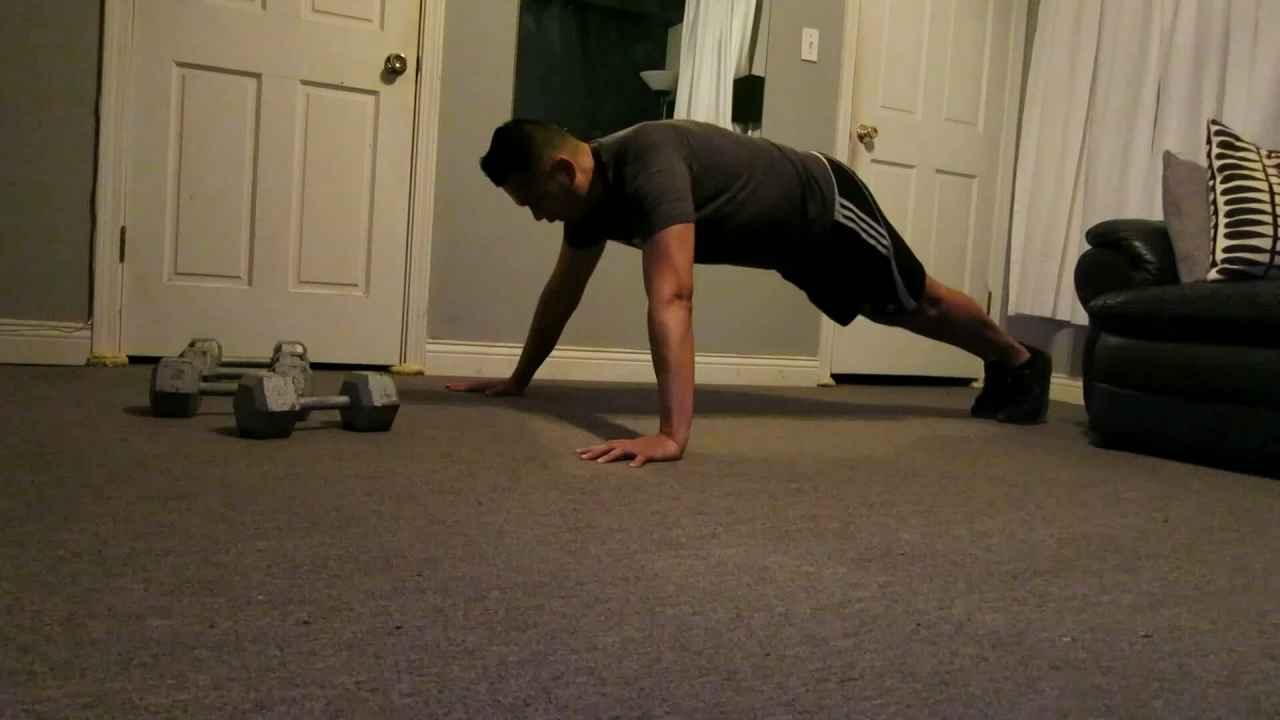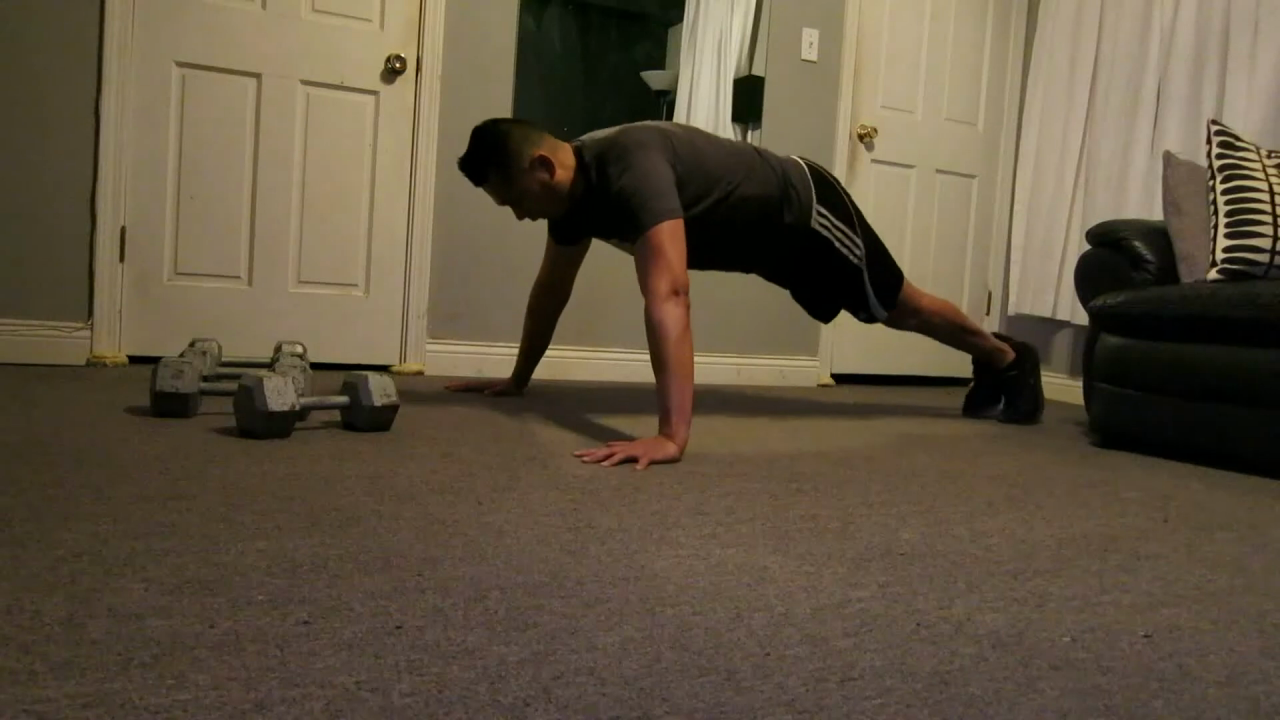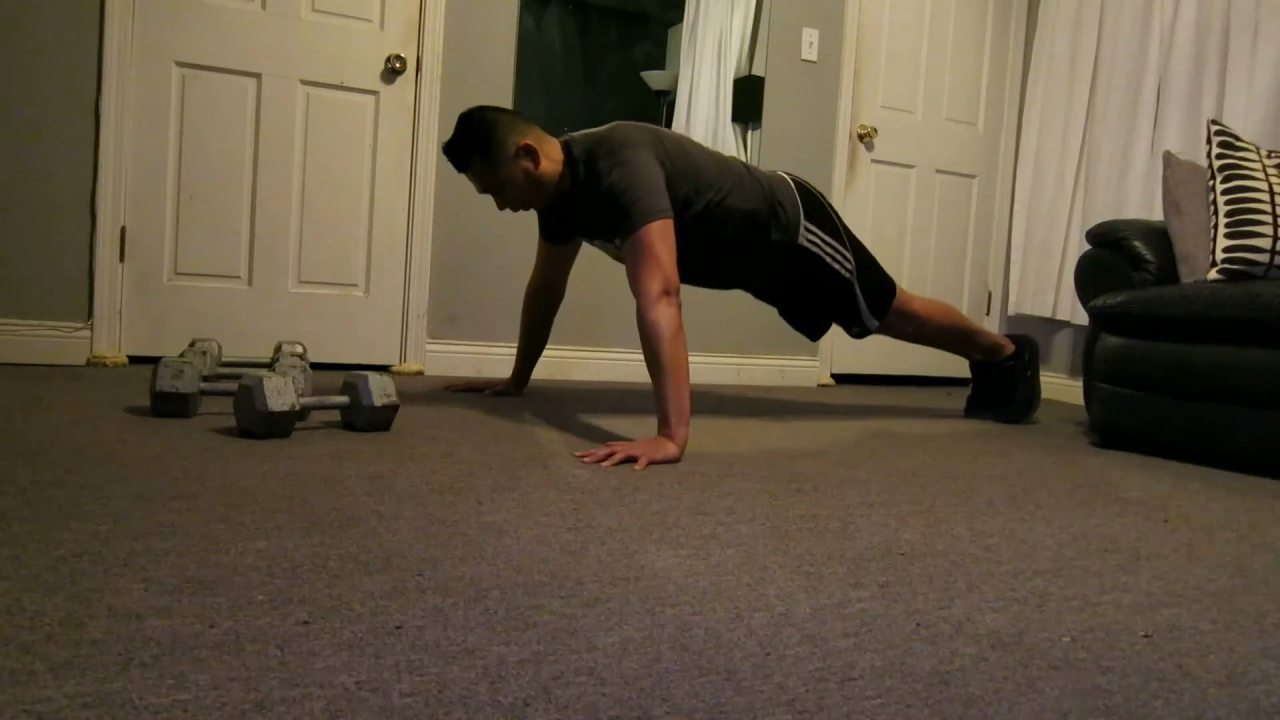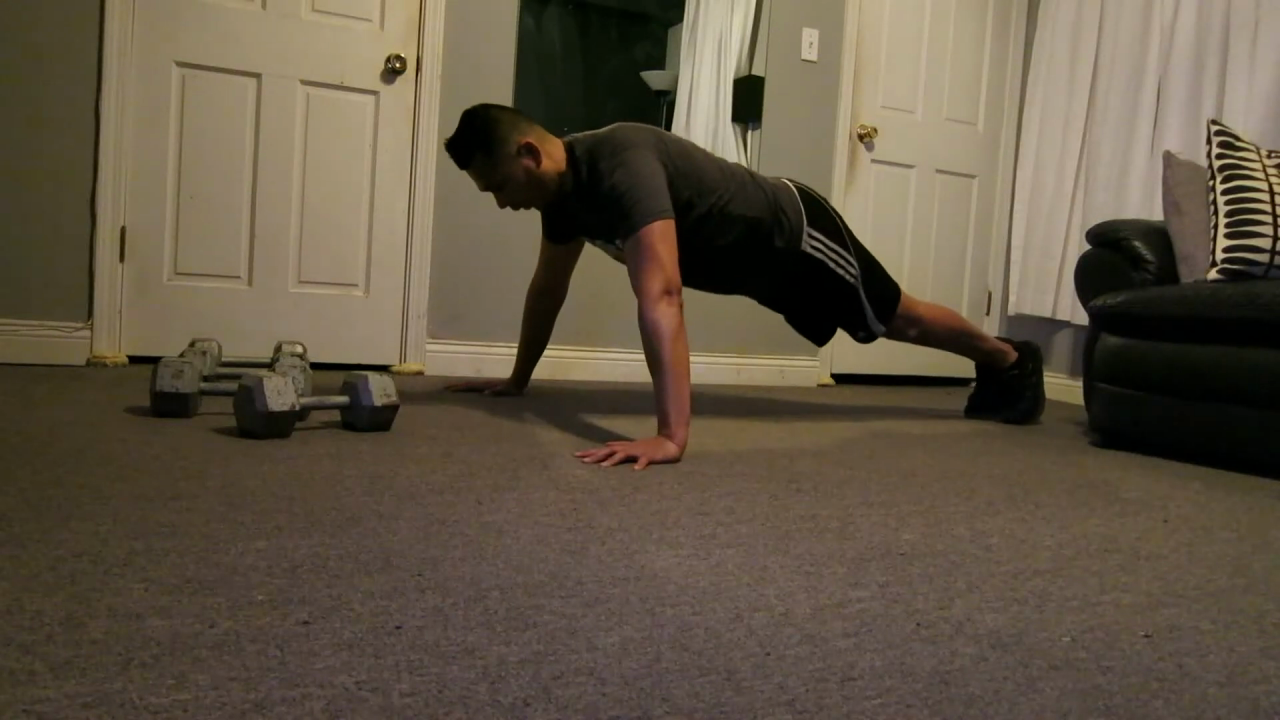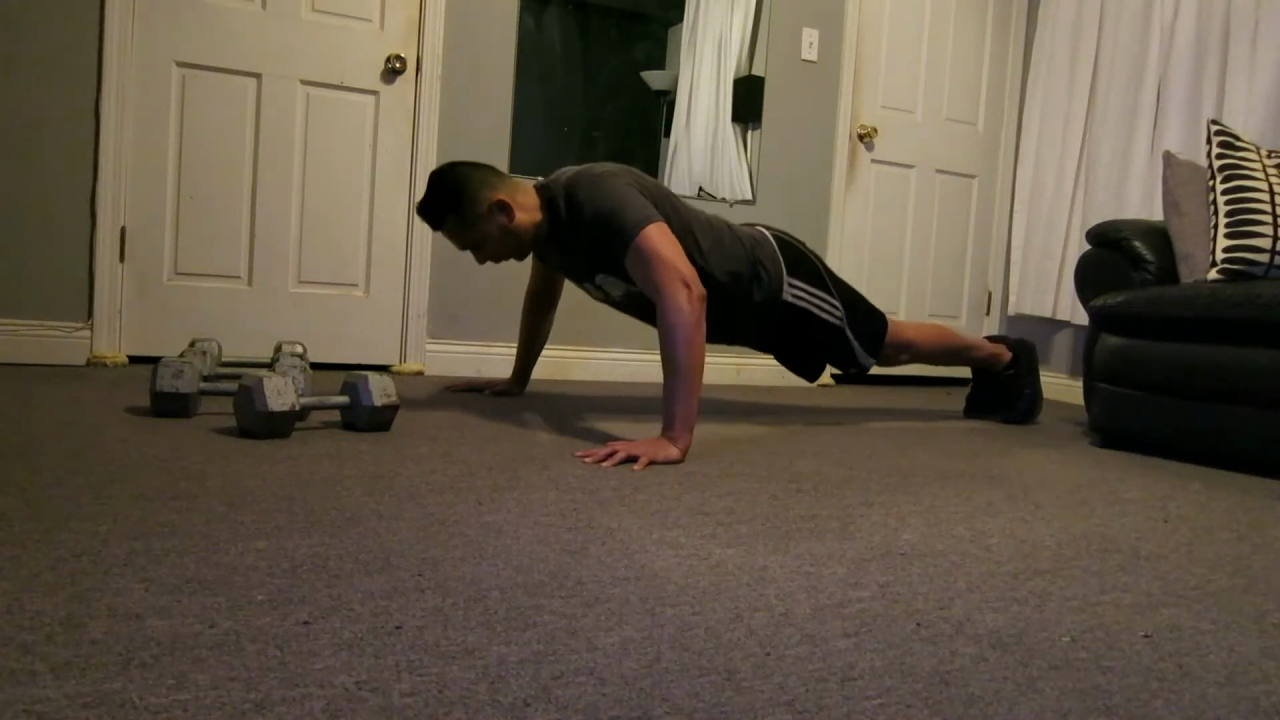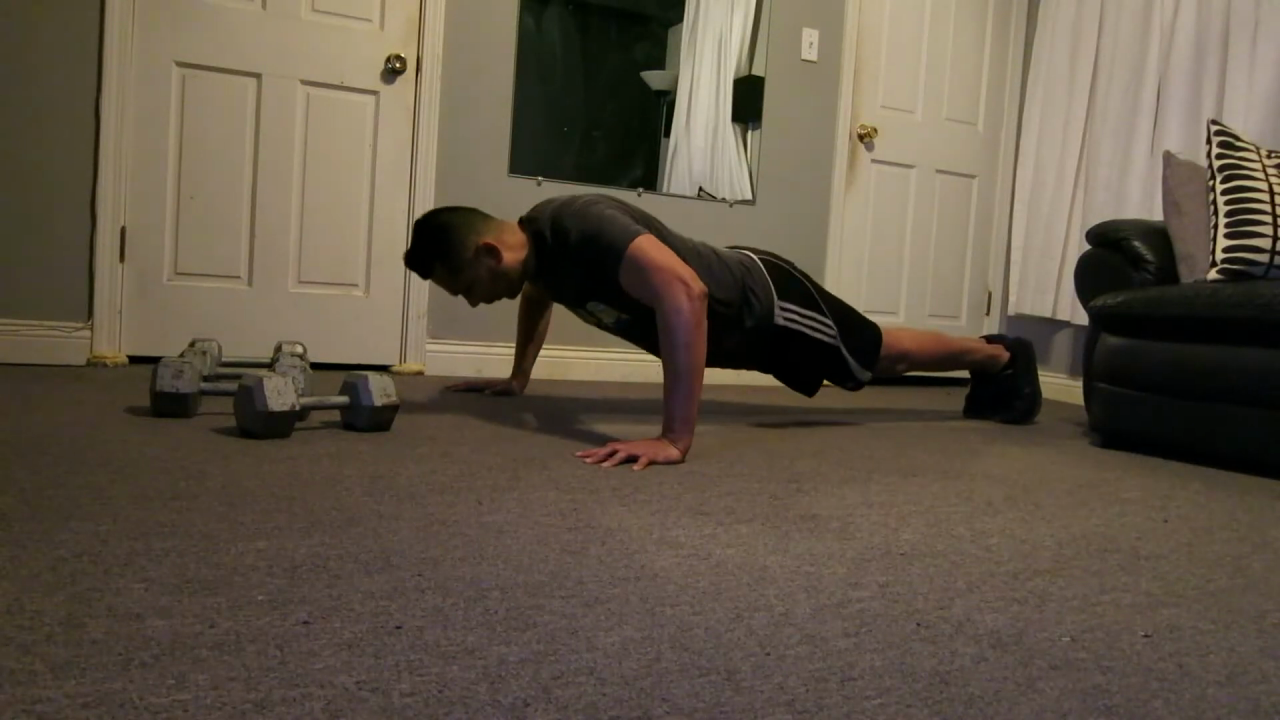
dt=0.4s
person 1, frame 1
left shoulder: (647, 168)
right shoulder: (590, 188)
left elbow: (671, 300)
right elbow: (563, 288)
left wrist: (671, 435)
right wrist: (518, 378)
left hip: (825, 206)
right hip: (786, 234)
left knee: (921, 304)
right knee: (896, 315)
left ankle: (1023, 362)
right ankle: (1000, 367)
person 1, frame 2
left shoulder: (630, 167)
right shoulder: (573, 188)
left elbow: (668, 297)
right elbow: (551, 288)
left wrist: (671, 435)
right wrist: (518, 378)
left hip: (803, 209)
right hip: (768, 236)
left knee: (899, 307)
right knee: (886, 314)
left ankle: (1009, 359)
right ankle: (988, 362)
person 1, frame 3
left shoulder: (619, 164)
right shoulder: (562, 186)
left elbow: (659, 297)
right elbow: (545, 287)
left wrist: (672, 436)
right wrist: (517, 379)
left hip: (790, 228)
right hip: (754, 255)
left knee: (895, 316)
right knee: (883, 324)
left ankle: (1007, 354)
right ankle: (988, 365)
person 1, frame 4
left shoulder: (618, 165)
right shoulder: (566, 185)
left elbow: (658, 295)
right elbow: (548, 283)
left wrist: (670, 436)
right wrist: (517, 378)
left hip: (791, 233)
right hip: (757, 255)
left knee: (899, 321)
right knee: (892, 327)
left ankle: (1012, 362)
right ankle: (996, 371)
person 1, frame 5
left shoulder: (595, 200)
right shoulder: (548, 216)
left elbow: (684, 295)
right elbow: (543, 292)
left wrist: (674, 438)
right wrist: (518, 378)
left hip: (772, 280)
right hip: (742, 292)
left knee: (889, 347)
right knee: (886, 351)
left ankle: (1005, 359)
right ankle: (994, 357)
person 1, frame 6
left shoulder: (582, 232)
right shoulder: (536, 238)
left elbow: (684, 294)
right elbow: (540, 292)
left wrist: (675, 439)
right wrist: (518, 376)
left hip: (762, 301)
right hip: (735, 303)
left knee: (883, 355)
right knee: (878, 359)
left ankle: (1004, 358)
right ankle: (991, 360)
